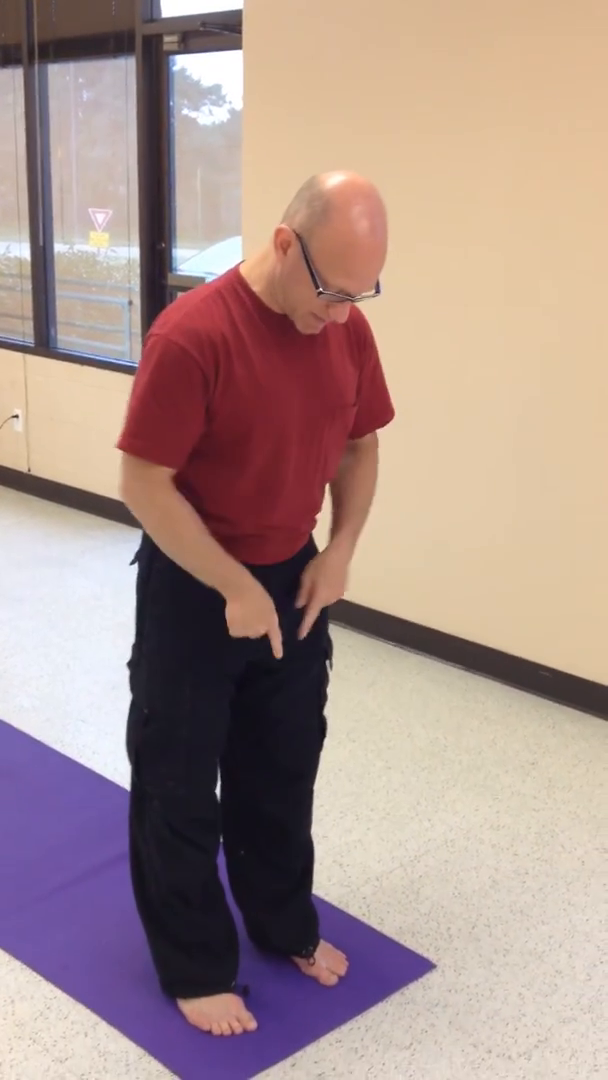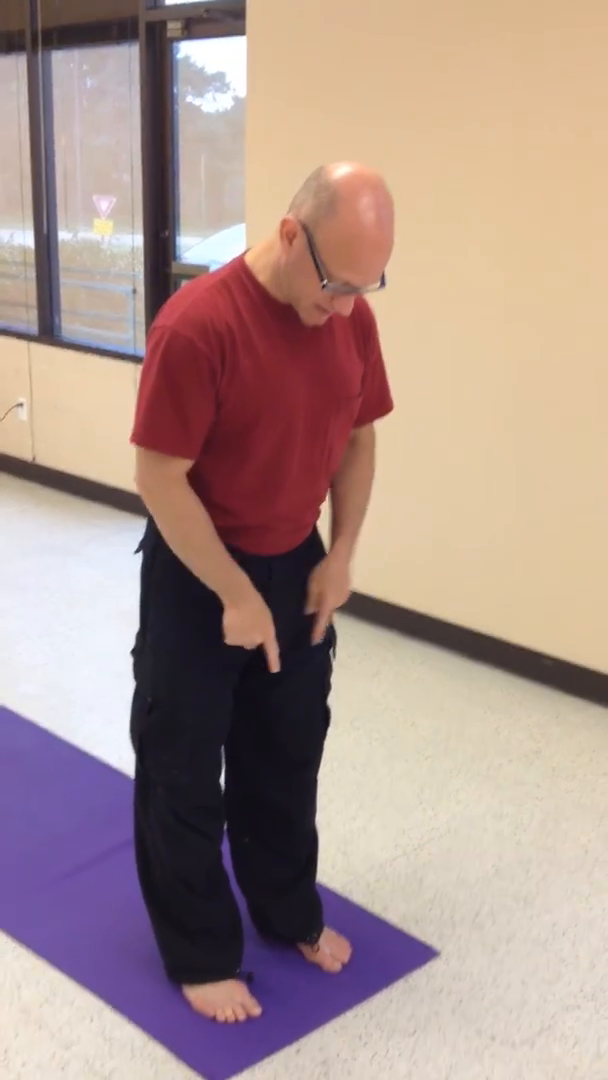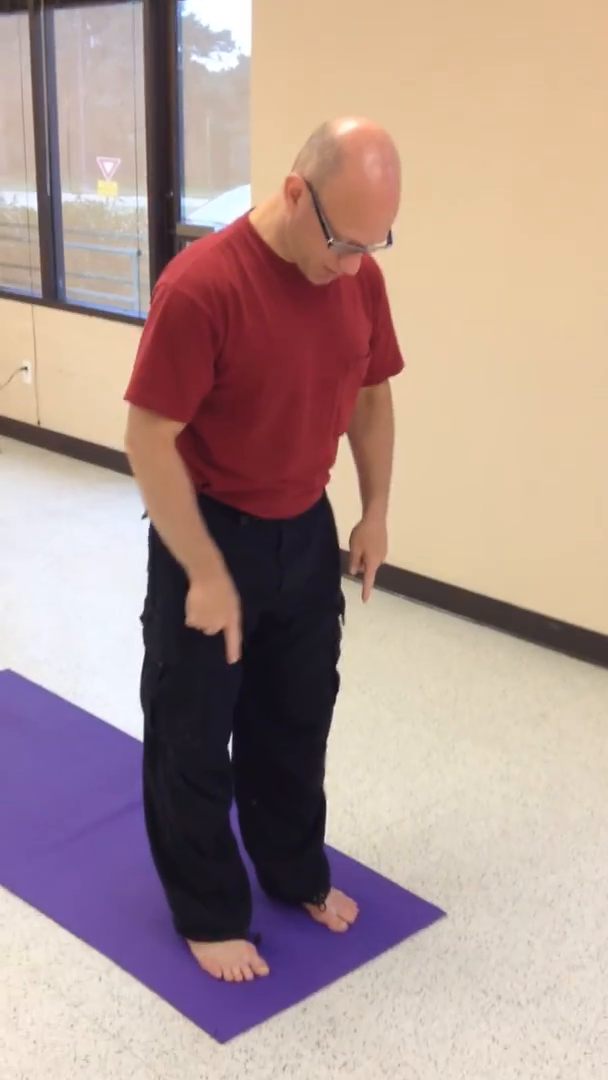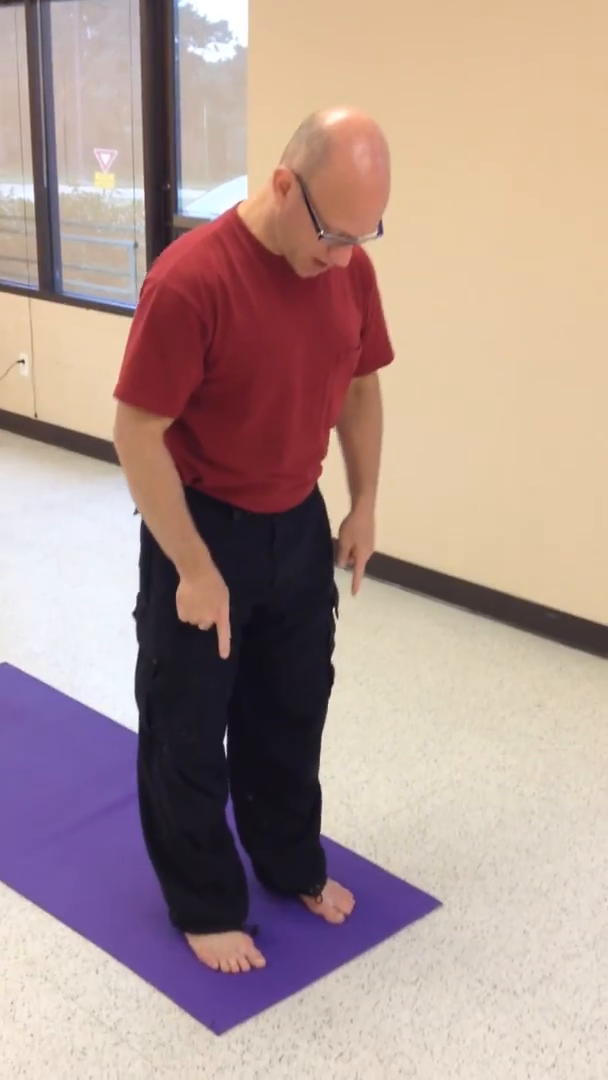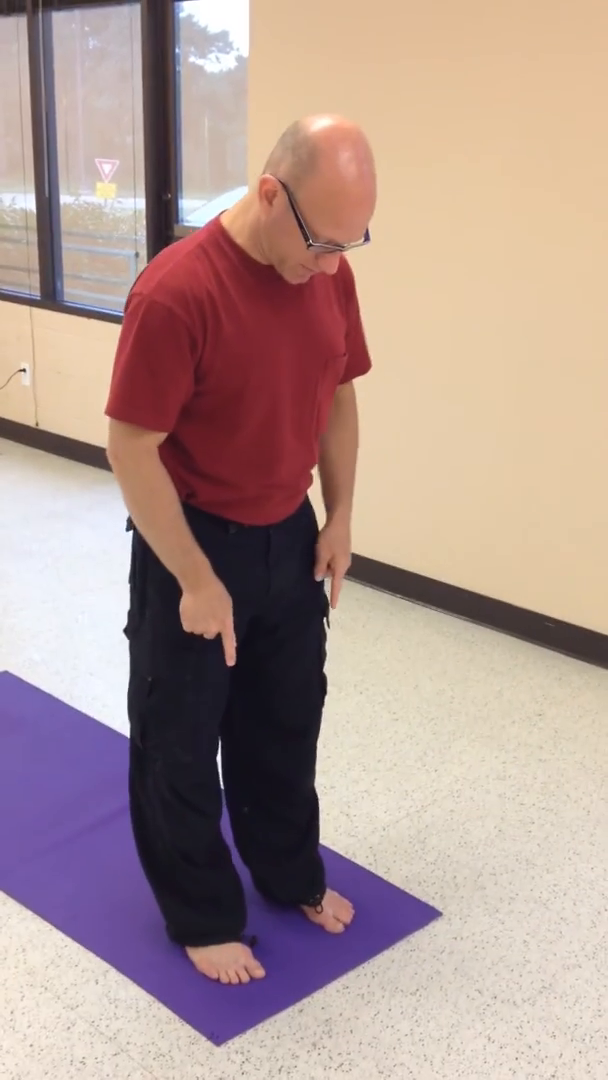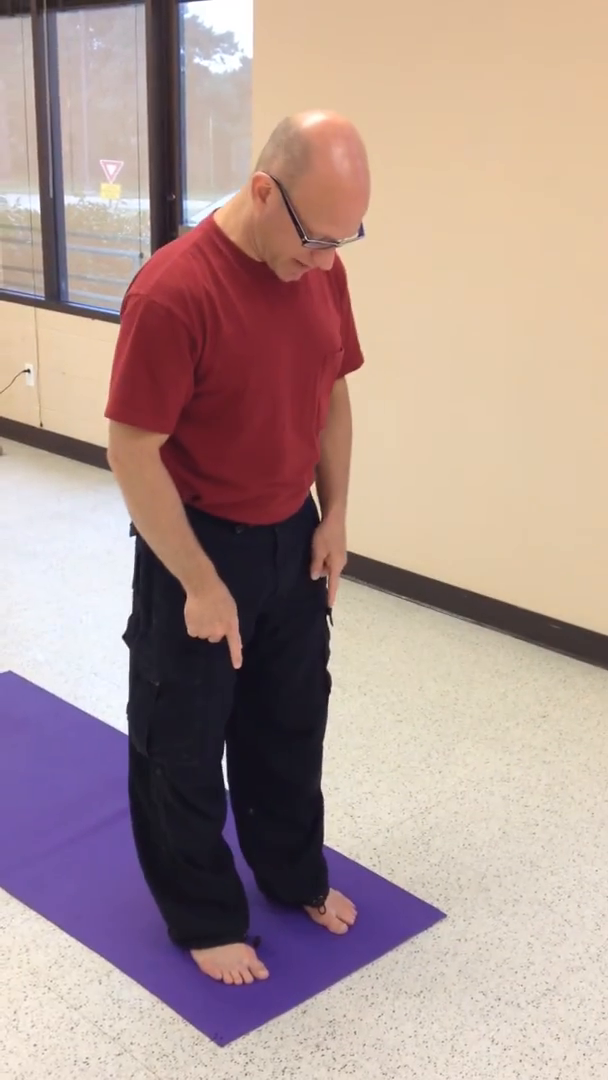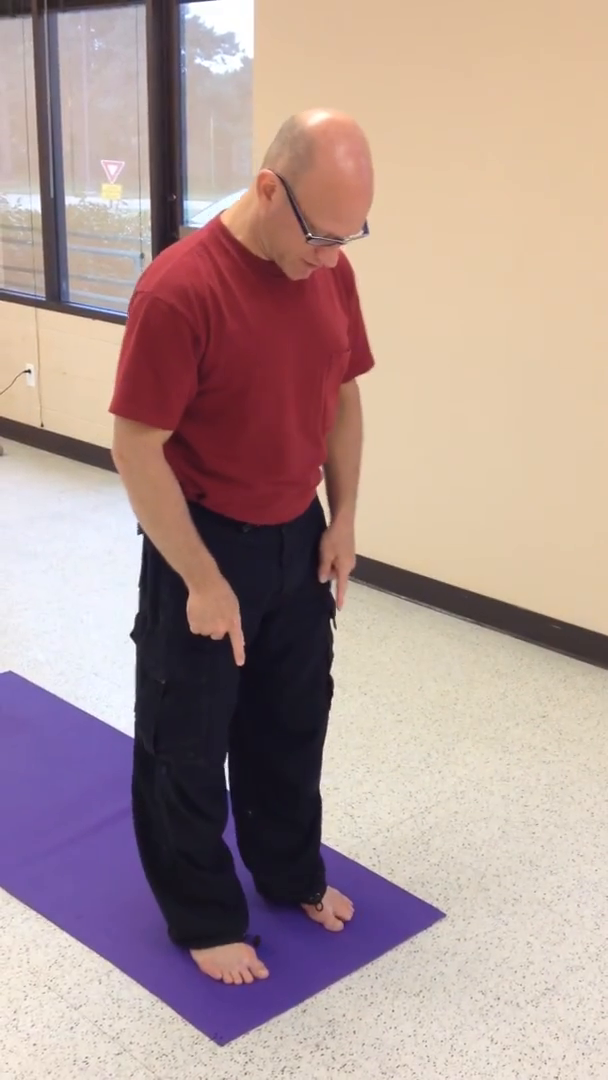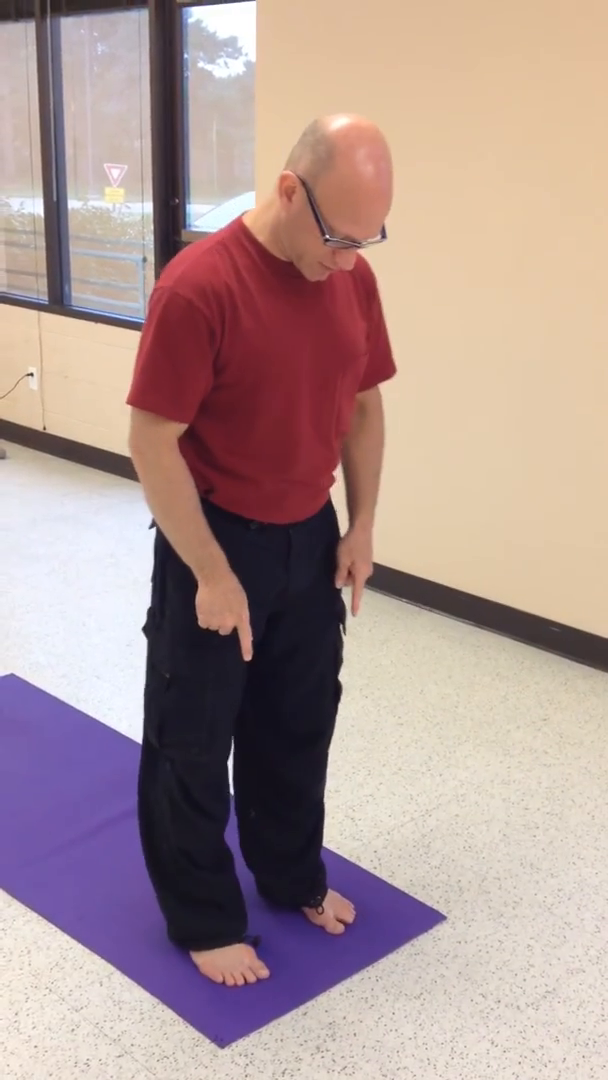
dt=0.2s
person 1, frame 1
left shoulder: (348, 329)
right shoulder: (192, 334)
left elbow: (360, 444)
right elbow: (144, 485)
left wrist: (339, 550)
right wrist: (234, 587)
left hip: (292, 581)
right hip: (193, 589)
left knee: (283, 767)
right knee: (179, 782)
left ankle: (285, 924)
right ankle: (195, 966)
person 1, frame 2
left shoulder: (352, 318)
right shoulder: (197, 323)
right elbow: (160, 479)
left wrist: (339, 554)
right wrist: (236, 595)
left hip: (298, 567)
right hip: (199, 578)
left knee: (288, 755)
right knee: (184, 771)
left ankle: (289, 910)
right ankle: (199, 953)
person 1, frame 3
left shoulder: (360, 278)
right shoulder: (201, 284)
left elbow: (372, 396)
right elbow: (150, 439)
left wrist: (374, 513)
right wrist: (206, 575)
left hip: (306, 531)
right hip: (209, 536)
left knee: (298, 719)
right knee: (193, 735)
left ankle: (296, 871)
right ankle: (209, 913)
person 1, frame 4
left shoulder: (350, 268)
right shoulder: (188, 280)
left elbow: (361, 389)
right elbow: (138, 433)
left wrist: (363, 507)
right wrist: (194, 570)
left hip: (299, 525)
right hip: (202, 532)
left knee: (292, 711)
right knee: (188, 730)
left ankle: (292, 863)
right ankle: (205, 905)
person 1, frame 5
left shoulder: (330, 276)
right shoulder: (175, 292)
right elbow: (131, 450)
left wrist: (338, 517)
right wrist: (197, 581)
left hip: (291, 539)
right hip: (193, 548)
left knee: (287, 721)
right knee: (180, 742)
left ankle: (291, 874)
right ankle: (201, 916)
person 1, frame 6
left shoulder: (323, 273)
right shoulder: (171, 293)
right elbow: (133, 454)
left wrist: (333, 515)
right wrist: (201, 585)
left hip: (294, 540)
right hip: (196, 549)
left knee: (292, 722)
right knee: (183, 746)
left ankle: (296, 876)
right ankle: (203, 918)
person 1, frame 7
left shoulder: (331, 274)
right shoulder: (178, 290)
right elbow: (137, 450)
left wrist: (342, 517)
right wrist: (203, 581)
left hip: (299, 541)
right hip: (202, 550)
left knee: (293, 723)
right knee: (187, 743)
left ankle: (292, 874)
right ankle: (203, 918)
person 1, frame 8
left shoulder: (354, 279)
right shoulder: (198, 286)
right elbow: (153, 442)
left wrist: (360, 524)
right wrist: (213, 576)
left hip: (310, 540)
right hip: (213, 547)
left knee: (300, 724)
right knee: (191, 741)
left ankle: (293, 876)
right ankle: (202, 918)
